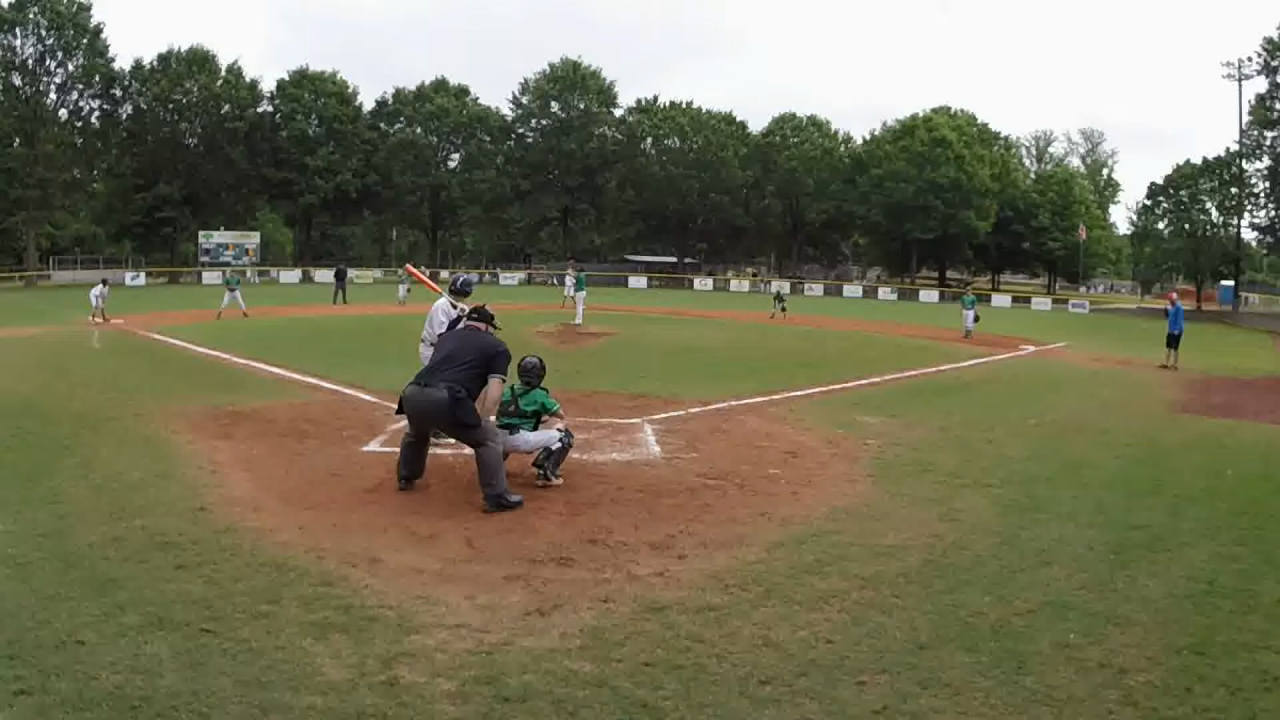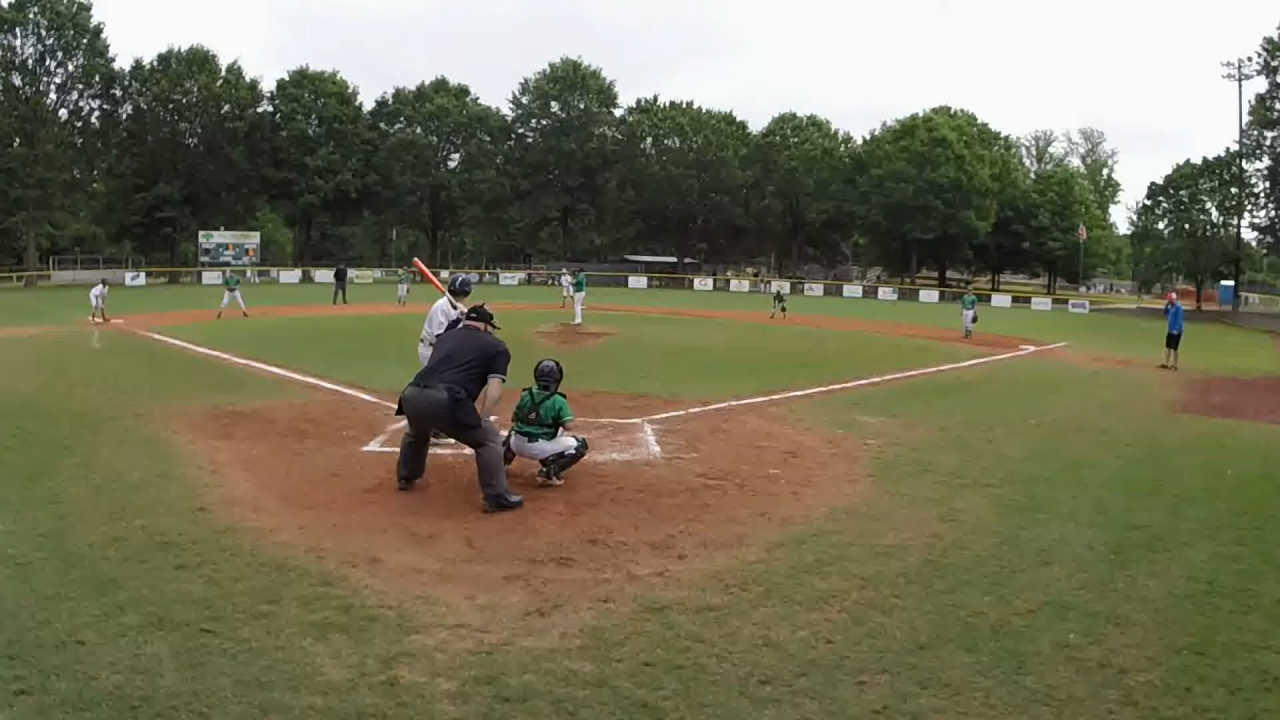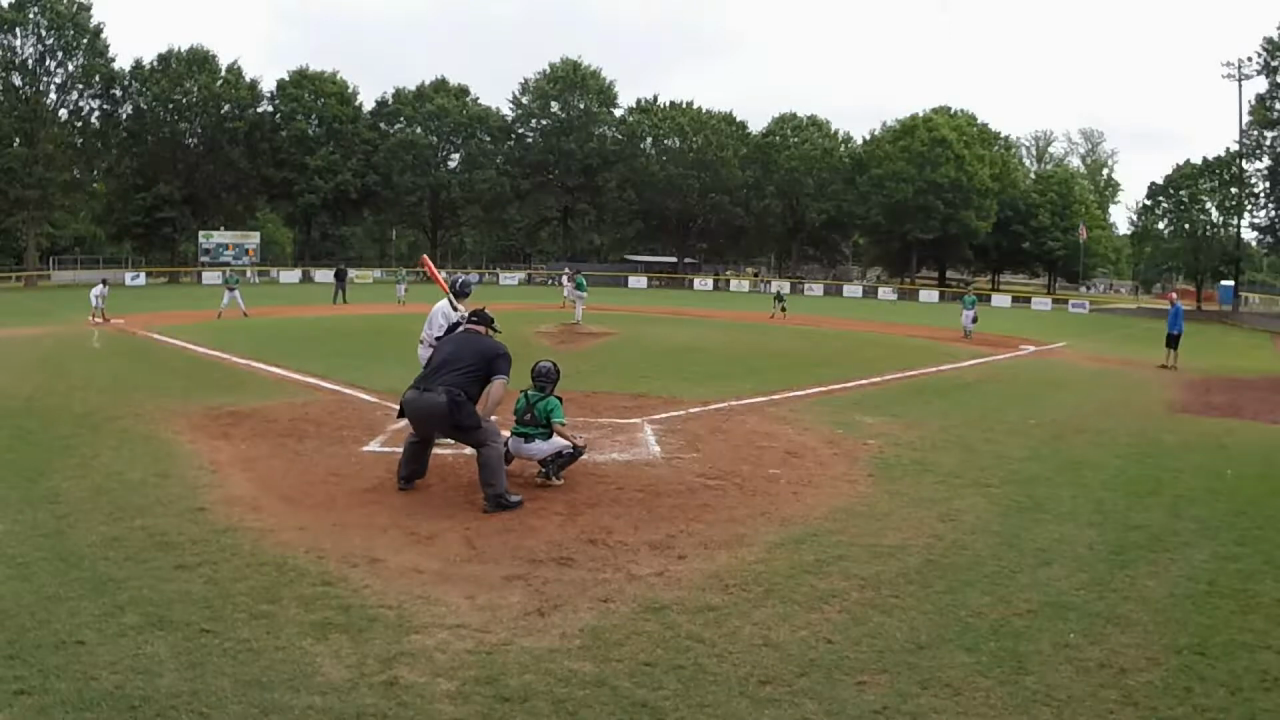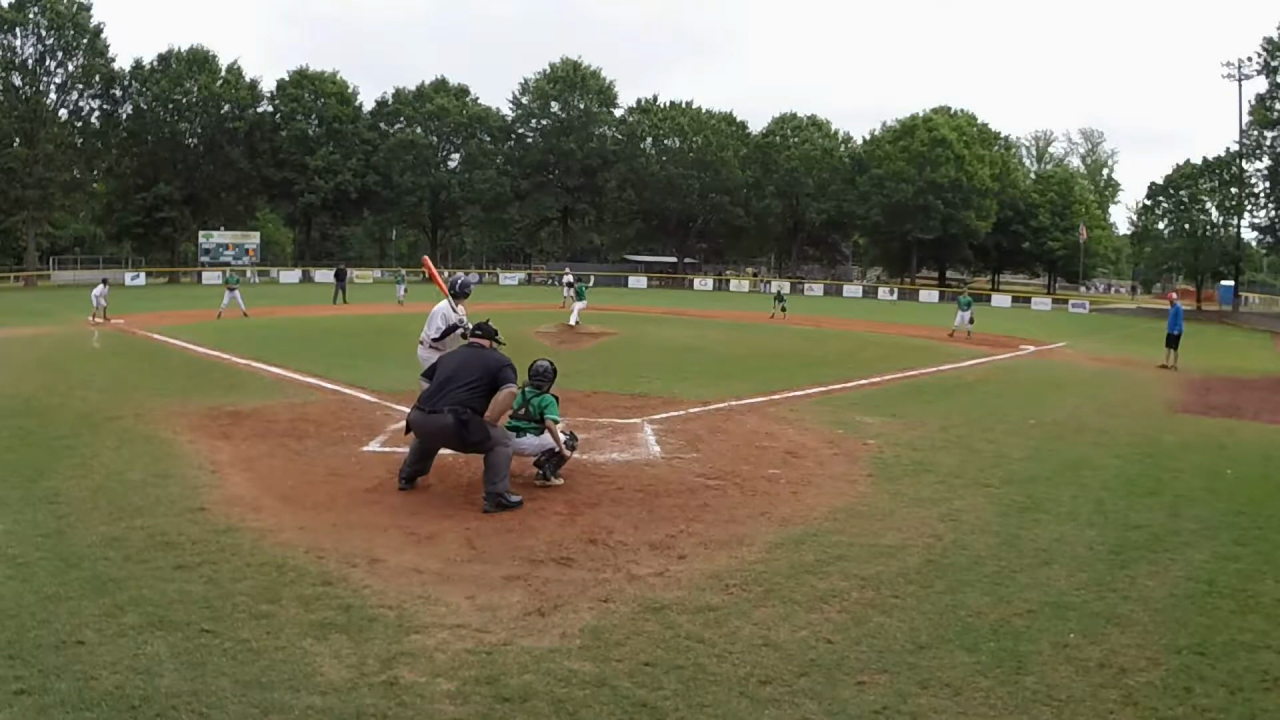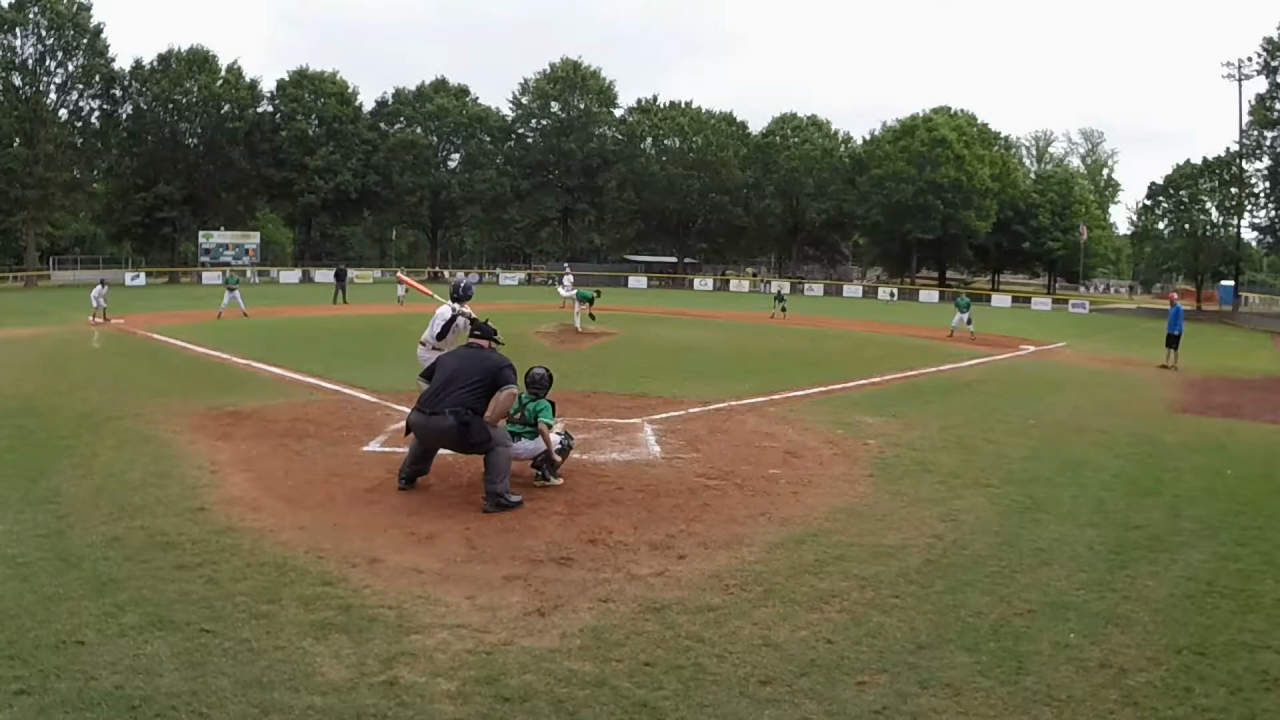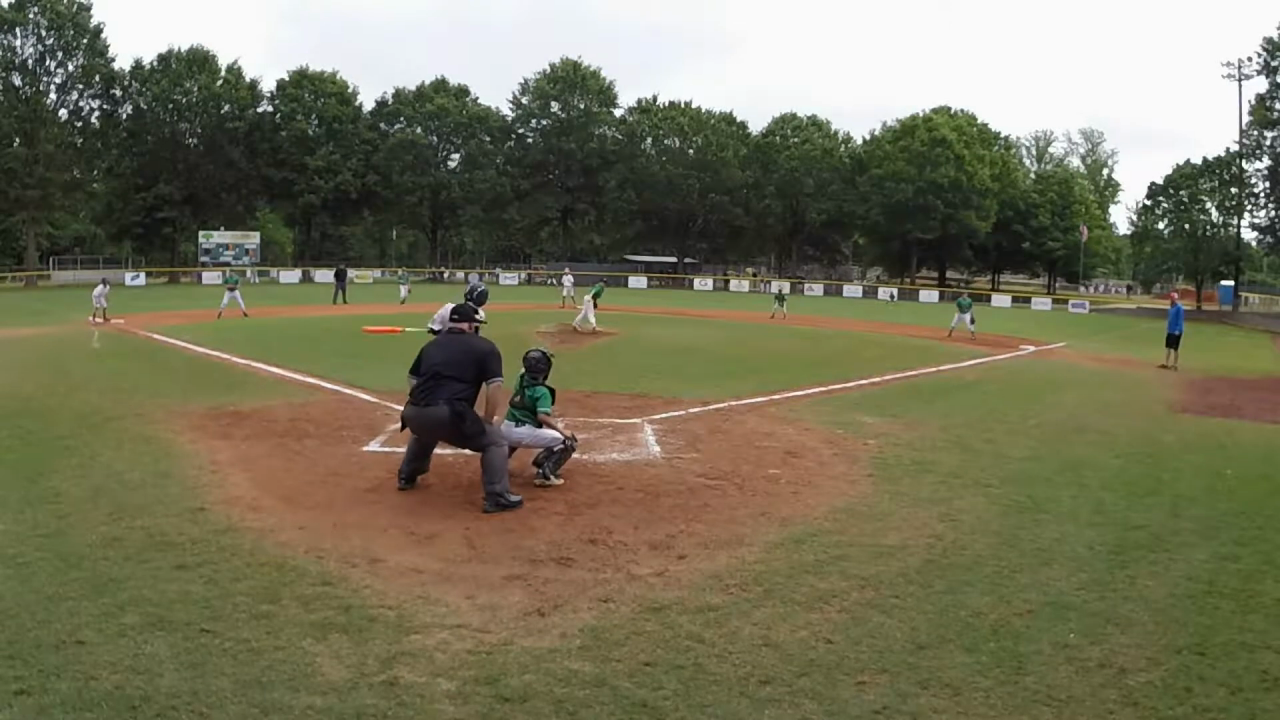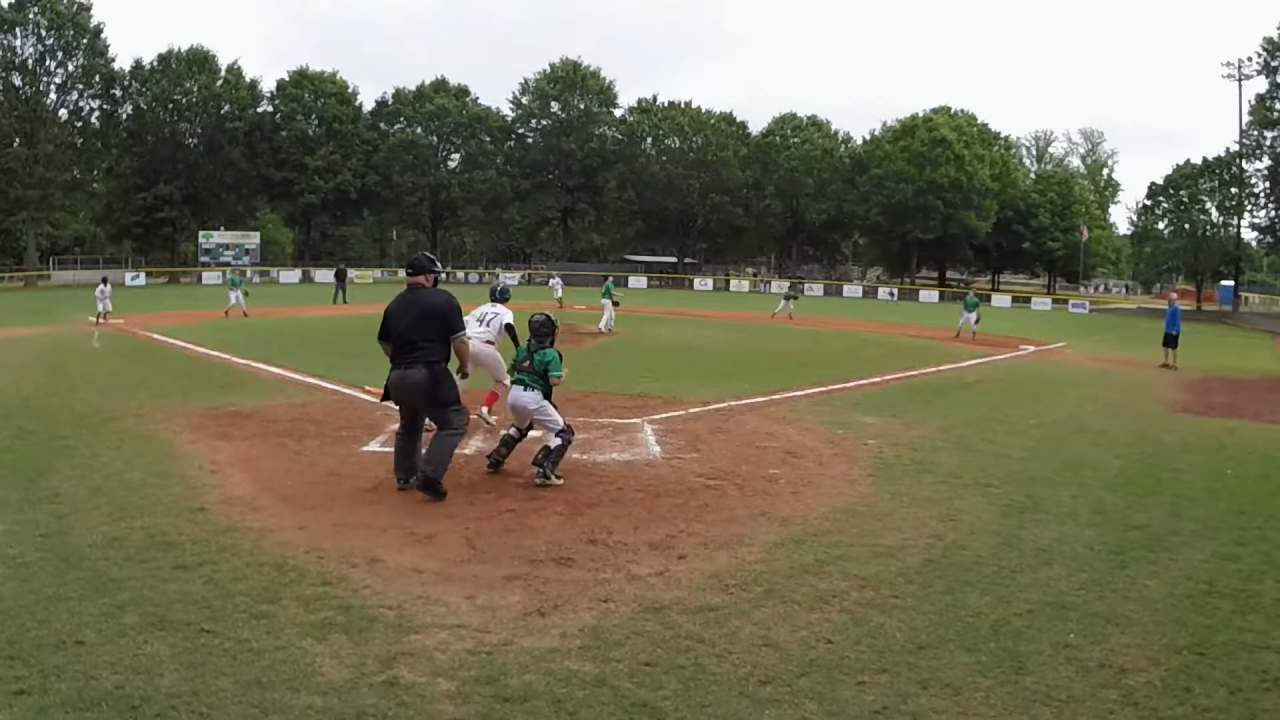
dt=0.5s
person 1, frame 1
left shoulder: (448, 336)
right shoulder: (496, 346)
right elbow: (495, 386)
right wrist: (482, 420)
left hip: (413, 394)
right hip: (445, 399)
left knee: (416, 433)
right knee: (489, 438)
left ankle: (406, 478)
right ankle: (497, 498)
person 1, frame 2
left shoulder: (447, 336)
right shoulder: (495, 345)
right elbow: (494, 386)
right wrist: (481, 421)
left hip: (413, 395)
right hip: (445, 400)
left knee: (416, 433)
right knee: (489, 439)
left ankle: (405, 478)
right ankle: (497, 498)
person 1, frame 3
left shoulder: (447, 341)
right shoulder: (496, 348)
right elbow: (499, 384)
right wrist: (482, 418)
left hip: (413, 399)
right hip: (444, 404)
left knee: (421, 433)
right knee: (491, 439)
left ankle: (406, 478)
right ankle: (497, 498)
person 1, frame 4
left shoulder: (449, 356)
right shoulder: (499, 360)
left elbow: (424, 380)
right elbow: (509, 392)
right wrist: (488, 422)
left hip: (419, 419)
right hip: (451, 423)
right knee: (501, 440)
left ankle: (407, 477)
right ankle: (497, 498)
person 1, frame 5
left shoulder: (448, 356)
right shoulder: (499, 361)
left elbow: (423, 381)
right elbow: (510, 393)
right wrist: (489, 423)
left hip: (419, 421)
right hip: (453, 426)
right knee: (501, 440)
left ankle: (407, 477)
right ankle: (497, 497)
person 1, frame 6
left shoulder: (432, 344)
right shoulder: (484, 346)
left elbow: (413, 378)
right elbow: (495, 386)
right wrist: (487, 420)
left hip: (414, 414)
right hip: (448, 414)
left knee: (425, 430)
right knee: (495, 440)
left ankle: (406, 476)
right ankle: (497, 497)
person 1, frame 7
left shoulder: (394, 305)
right shoulder: (443, 299)
left elbow: (384, 343)
right elbow: (459, 339)
right wrist: (465, 365)
left hip: (398, 376)
right hip: (429, 375)
left knee: (408, 427)
right knee: (454, 423)
left ankle: (404, 478)
right ankle: (427, 477)
